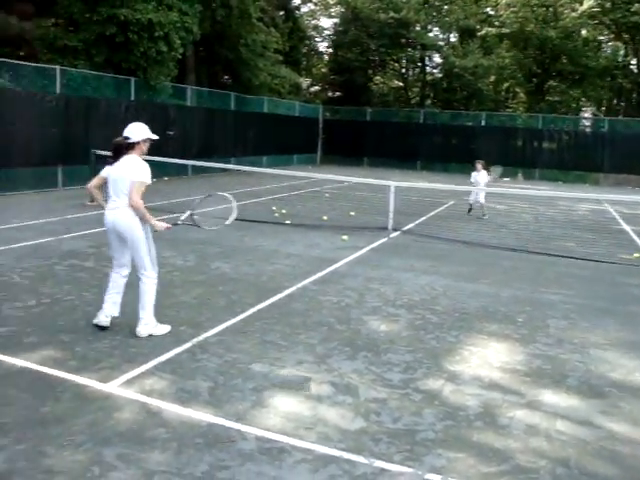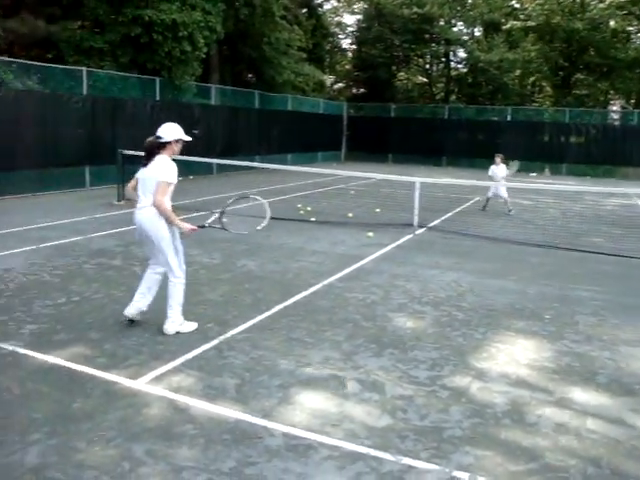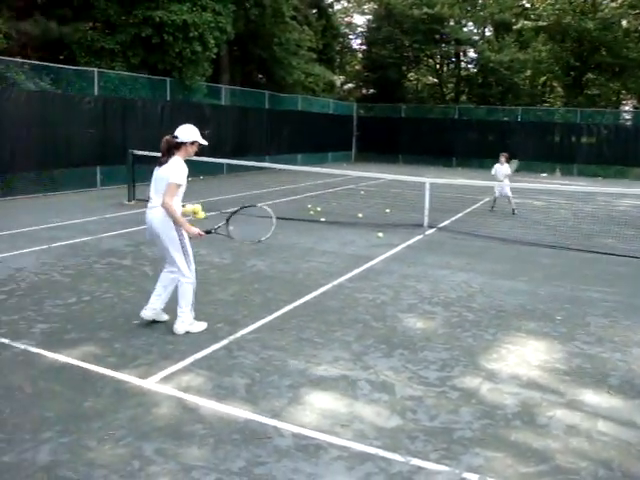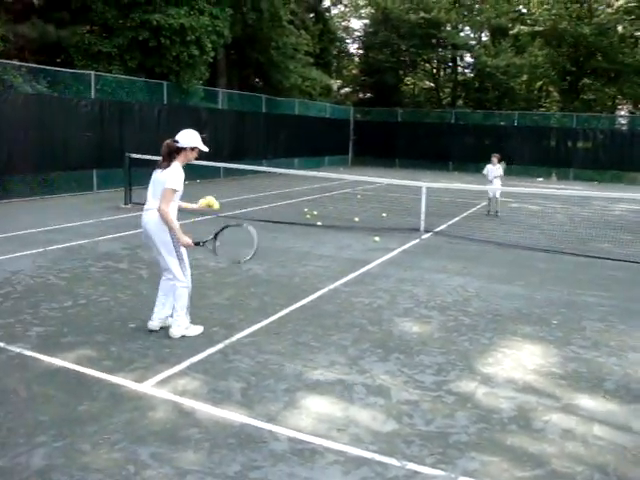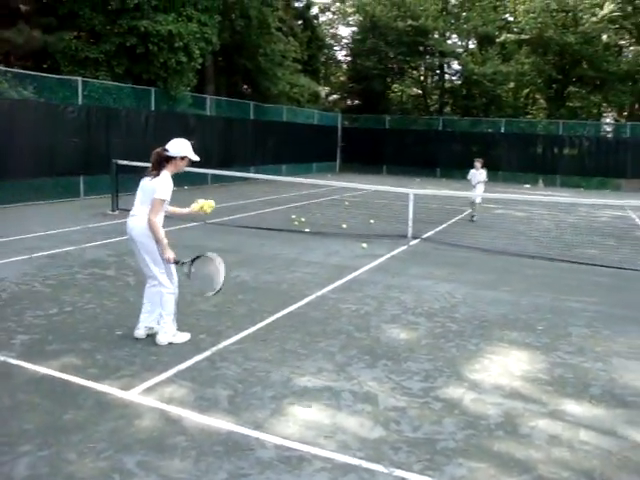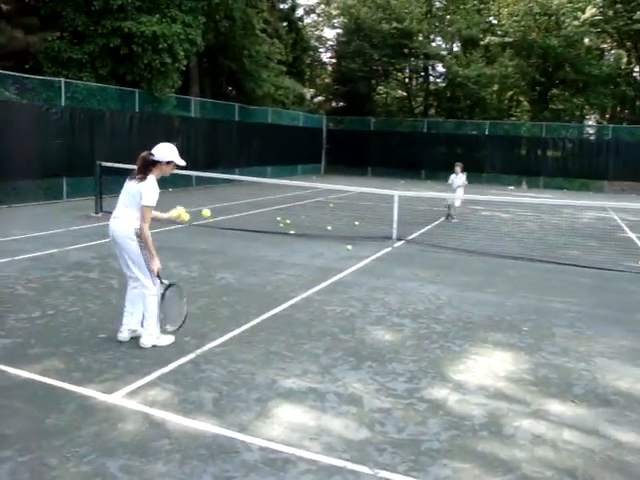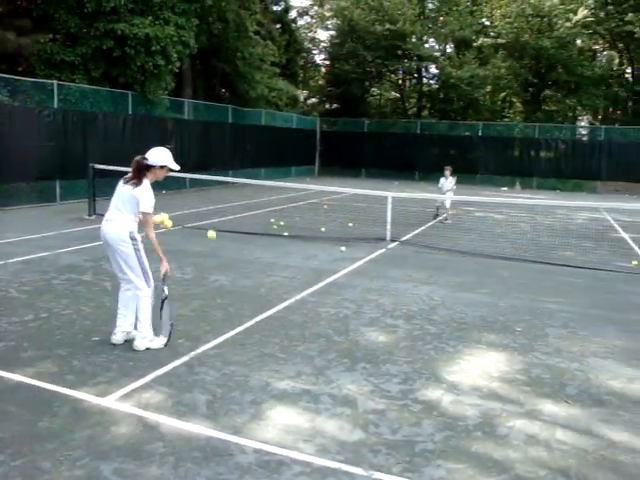
dt=0.1s
person 1, frame 1
left shoulder: (115, 164)
right shoulder: (141, 166)
left elbow: (91, 186)
right elbow: (134, 201)
right wrist: (153, 222)
left hip: (112, 218)
right hip: (131, 220)
left knee: (120, 268)
right knee: (148, 273)
left ankle: (105, 315)
right ankle: (146, 324)
person 1, frame 2
left shoulder: (148, 163)
right shoulder: (169, 166)
left elbow: (130, 189)
right elbow: (158, 201)
right wrist: (179, 224)
left hip: (141, 218)
right hip: (157, 220)
left knee: (157, 266)
right knee: (177, 271)
left ankle: (135, 307)
right ankle: (173, 321)
person 1, frame 3
left shoulder: (164, 163)
right shoulder: (179, 167)
right elbow: (167, 203)
left wrist: (183, 207)
right wrist: (186, 227)
left hip: (152, 217)
right hip: (166, 221)
left knee: (172, 266)
right knee: (186, 271)
left ankle: (153, 308)
right ankle: (184, 321)
person 1, frame 4
left shoulder: (164, 166)
right shoulder: (176, 173)
right elbow: (163, 208)
left wrist: (191, 206)
right wrist: (180, 235)
left hip: (149, 220)
right hip: (159, 223)
left knee: (170, 272)
right knee: (181, 274)
left ankle: (159, 317)
right ankle: (180, 325)
person 1, frame 5
left shoulder: (154, 174)
right shoulder: (165, 182)
right elbow: (152, 218)
left wrist: (185, 211)
right wrist: (165, 248)
left hip: (135, 225)
right hip: (145, 230)
left knee: (155, 279)
right knee: (167, 281)
left ankle: (145, 325)
right ankle: (167, 332)
person 1, frame 6
left shoulder: (137, 175)
right shoulder: (151, 187)
right elbow: (144, 226)
left wrist: (164, 216)
right wrist: (154, 257)
left hip: (116, 227)
right hip: (129, 232)
left knee: (135, 280)
right knee: (150, 283)
left ankle: (128, 328)
right ankle: (150, 334)
person 1, frame 7
left shoulder: (129, 179)
right shoulder: (145, 192)
right elbow: (149, 232)
left wrist: (150, 219)
right wrist: (162, 259)
left hip: (108, 229)
right hip: (123, 235)
left knee: (128, 283)
right knee: (144, 285)
left ankle: (121, 331)
right ankle: (144, 337)
